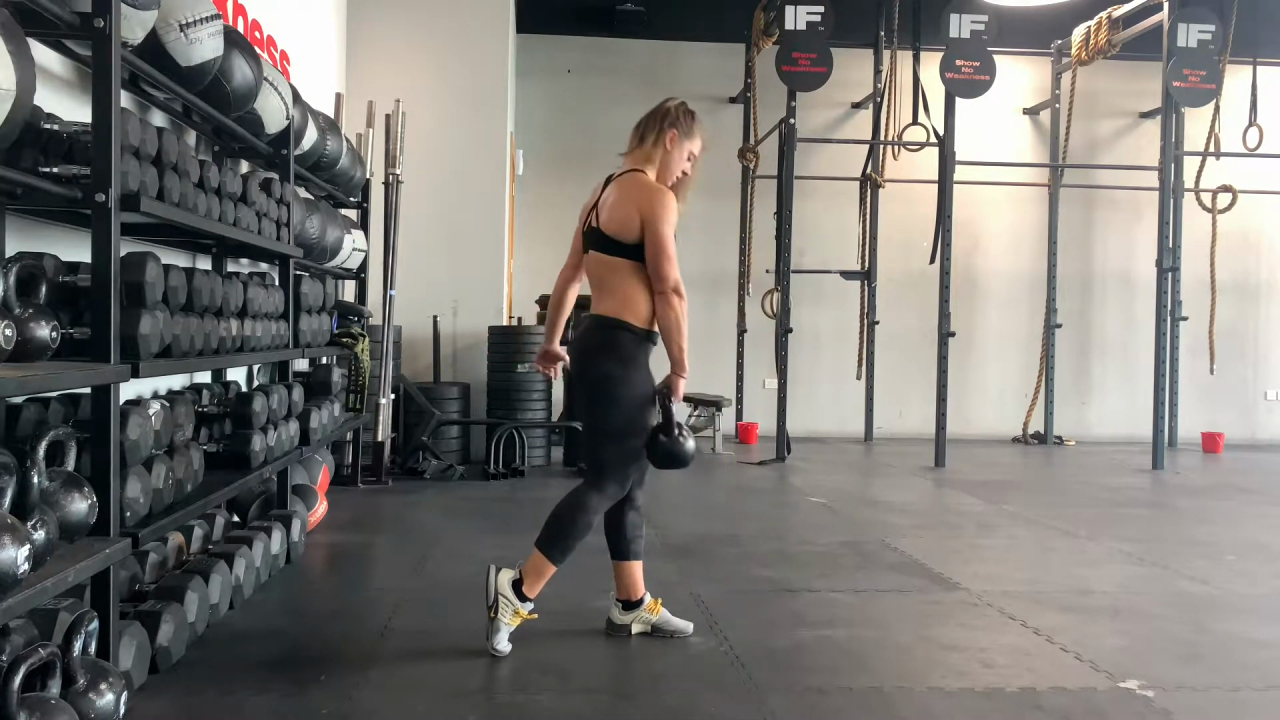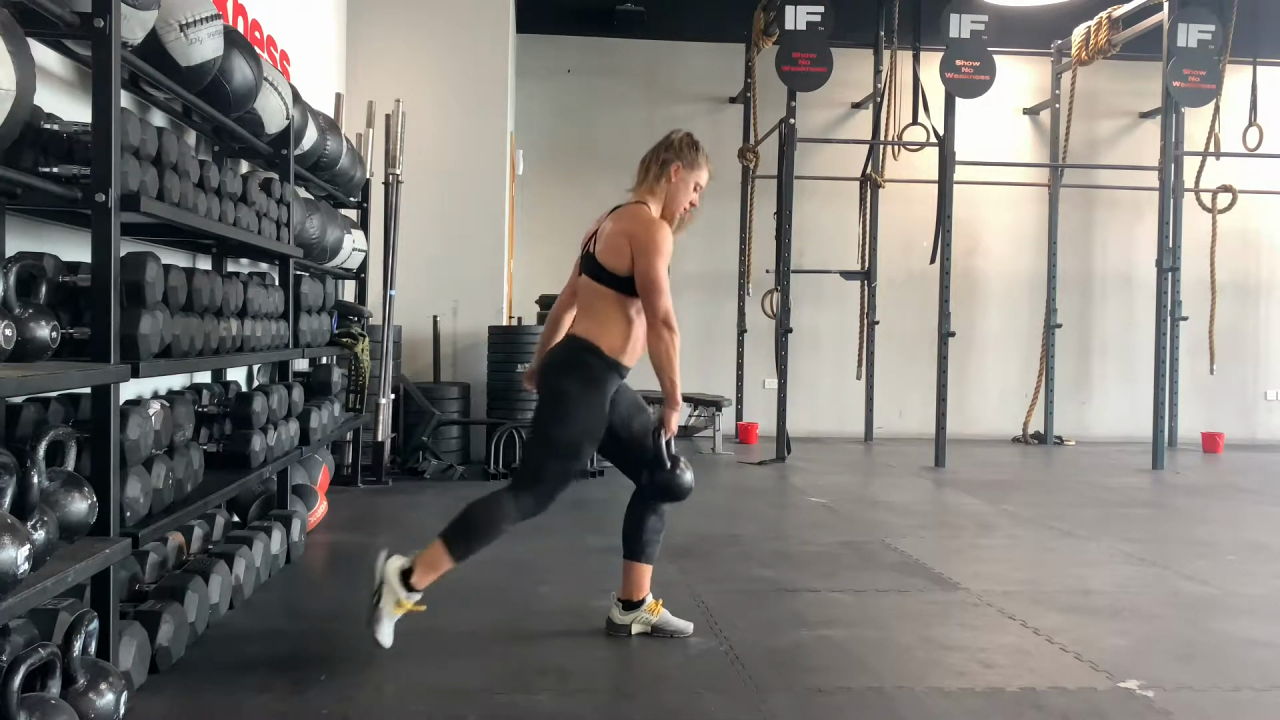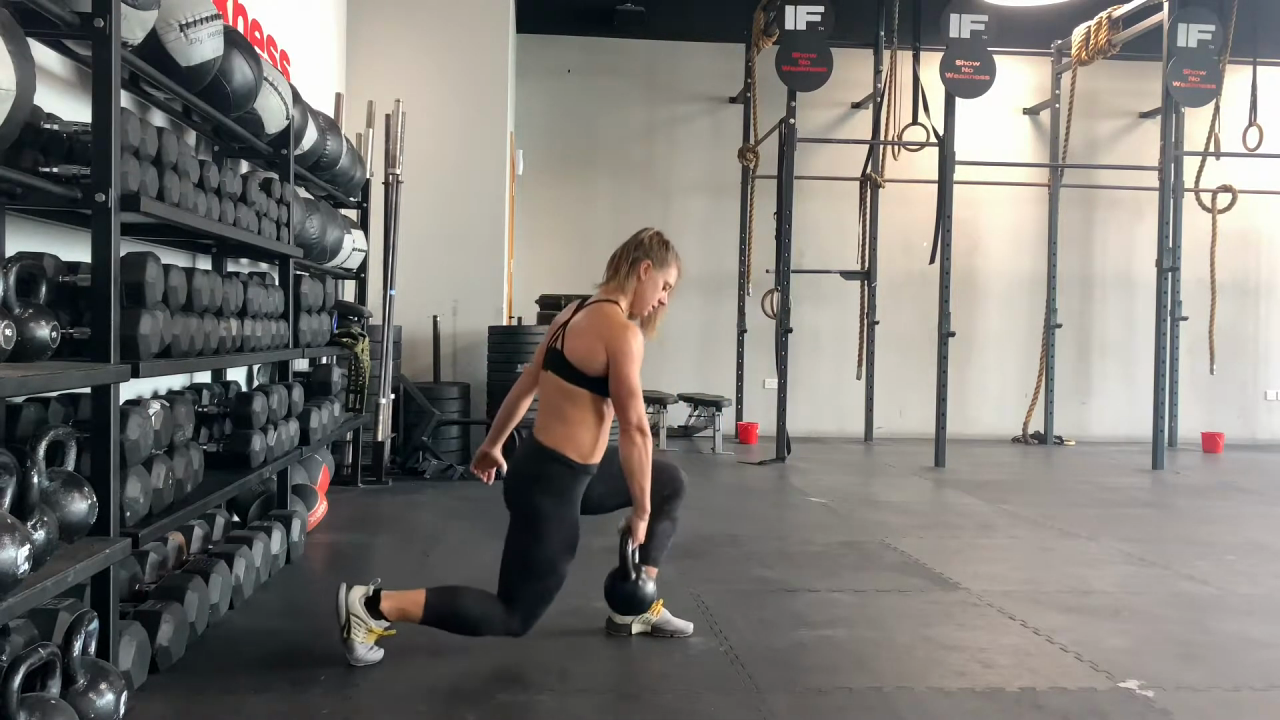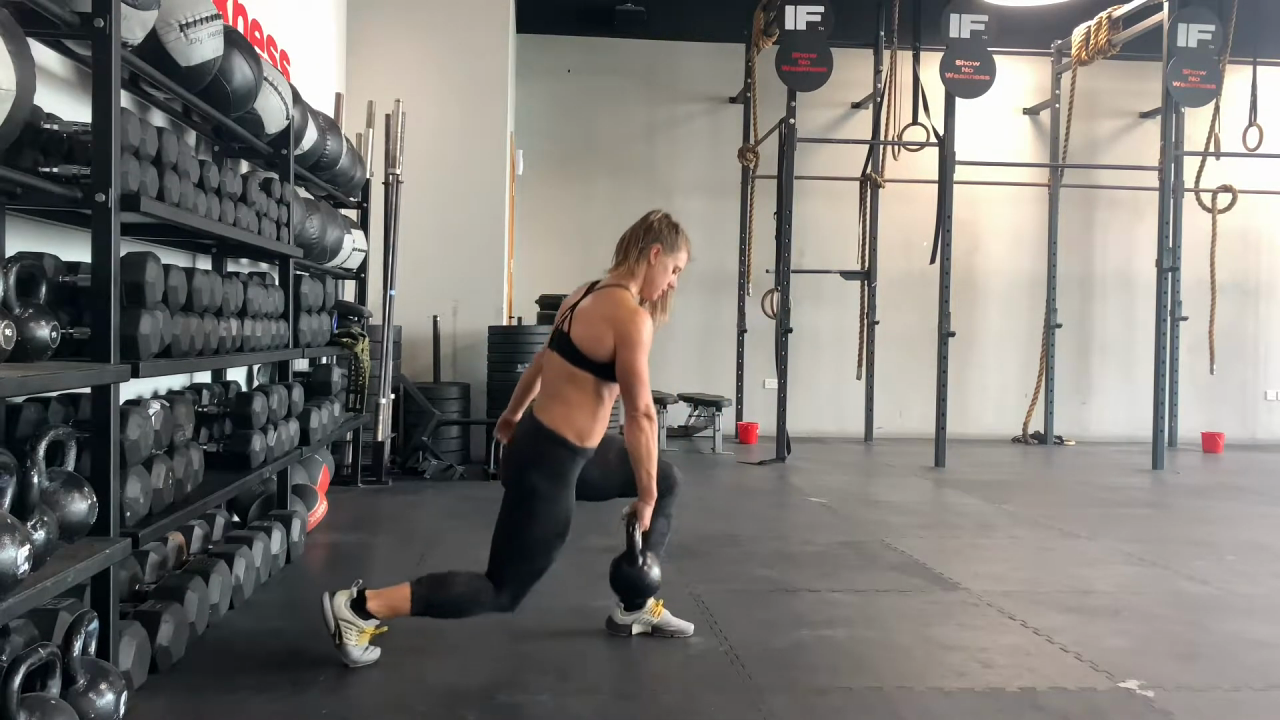
dt=0.5s
person 1, frame 1
left shoulder: (605, 191)
right shoulder: (654, 197)
left elbow: (570, 276)
right elbow: (669, 291)
left wrist: (553, 340)
right wrist: (680, 370)
left hip: (600, 345)
right hip: (620, 352)
left knee: (628, 479)
right knee: (608, 482)
left ankle: (631, 605)
right ankle: (515, 592)
person 1, frame 2
left shoulder: (616, 219)
right shoulder: (652, 230)
left elbow: (568, 298)
right elbow: (661, 322)
left wrist: (544, 359)
right wrist: (673, 401)
left hip: (597, 379)
right hip: (583, 380)
right knee: (530, 494)
left ankle: (633, 608)
right ankle: (402, 582)
person 1, frame 3
left shoulder: (575, 313)
right shoulder: (621, 331)
left elbow: (525, 386)
right elbow: (634, 428)
left wrist: (492, 445)
right wrist: (640, 512)
left hip: (558, 467)
right hip: (552, 484)
left knee: (670, 485)
right knee: (514, 616)
left ankle: (634, 609)
right ankle: (371, 607)
person 1, frame 4
left shoulder: (589, 294)
right shoulder: (631, 317)
left elbow: (543, 362)
right elbow: (640, 414)
left wrist: (514, 415)
right wrist: (644, 498)
left hip: (558, 446)
right hip: (547, 465)
left knee: (666, 482)
right knee: (503, 589)
left ankle: (635, 610)
right ankle: (358, 609)
